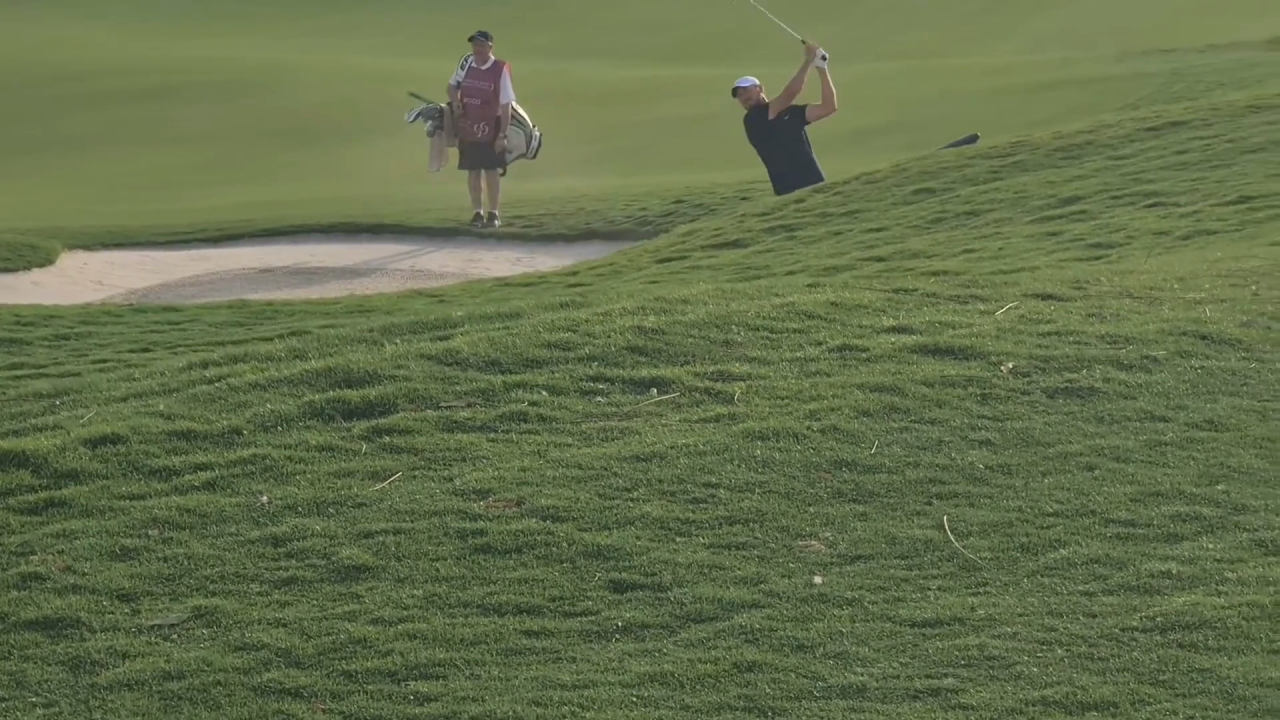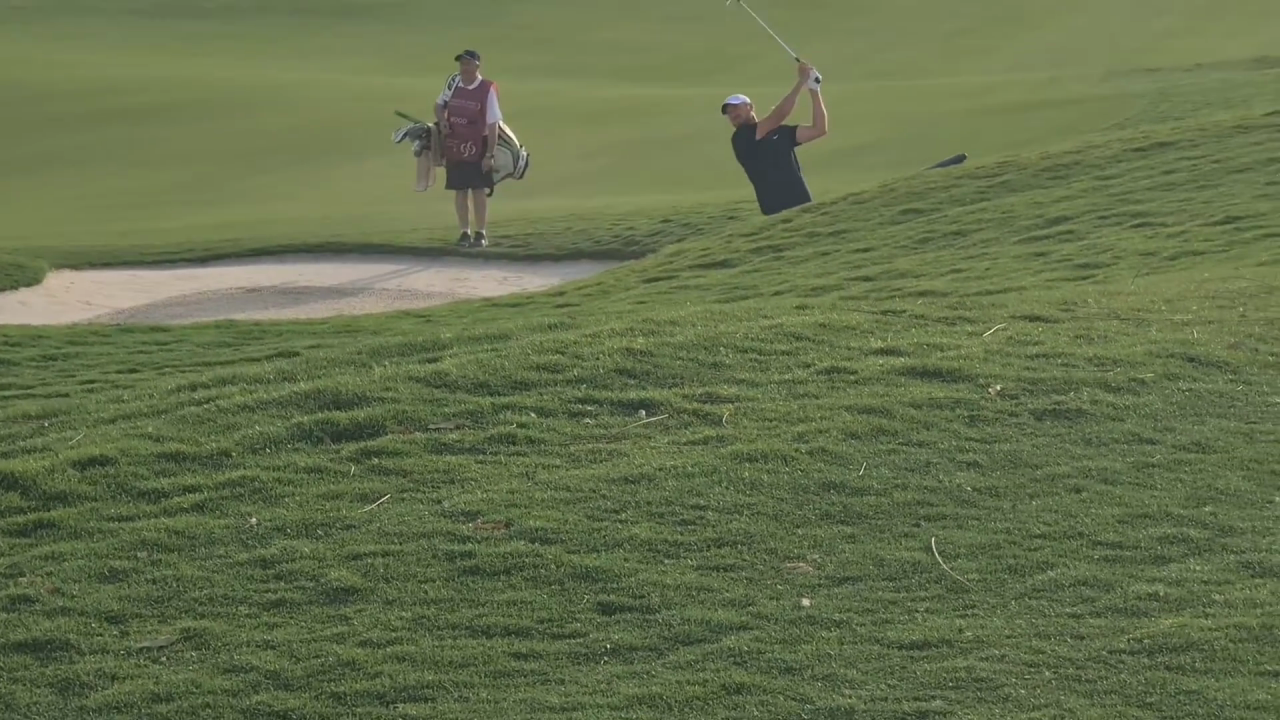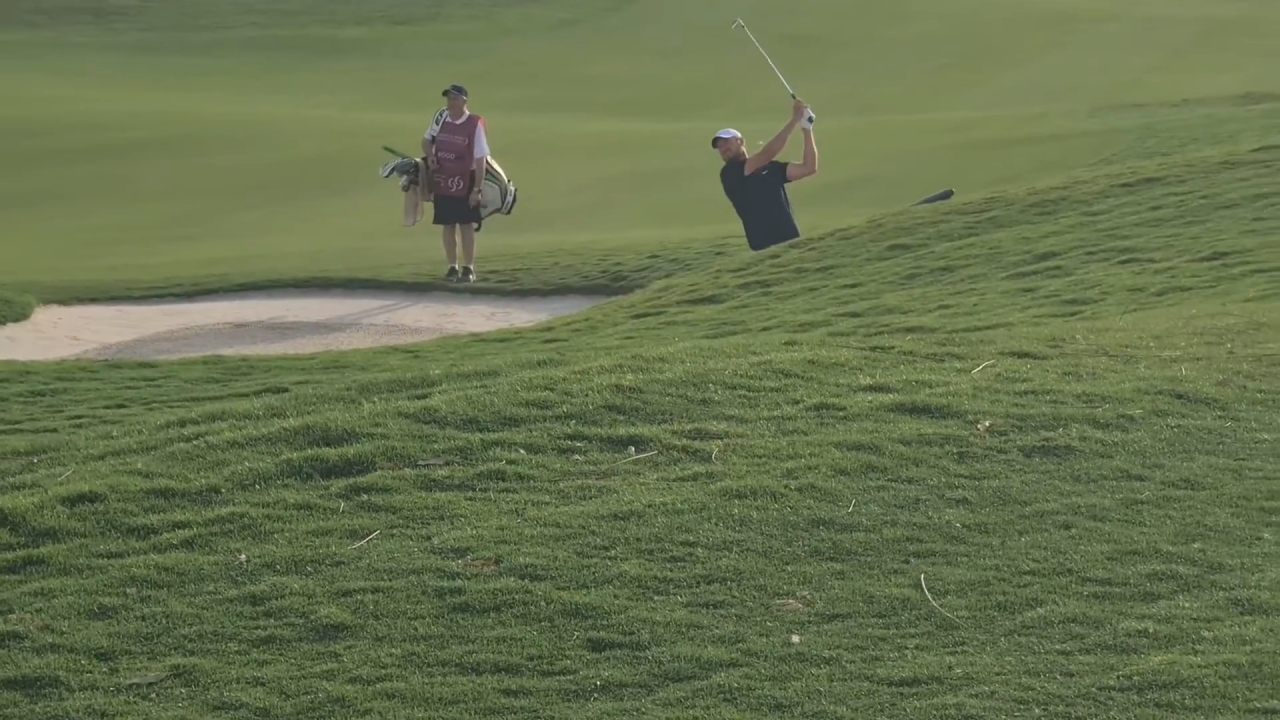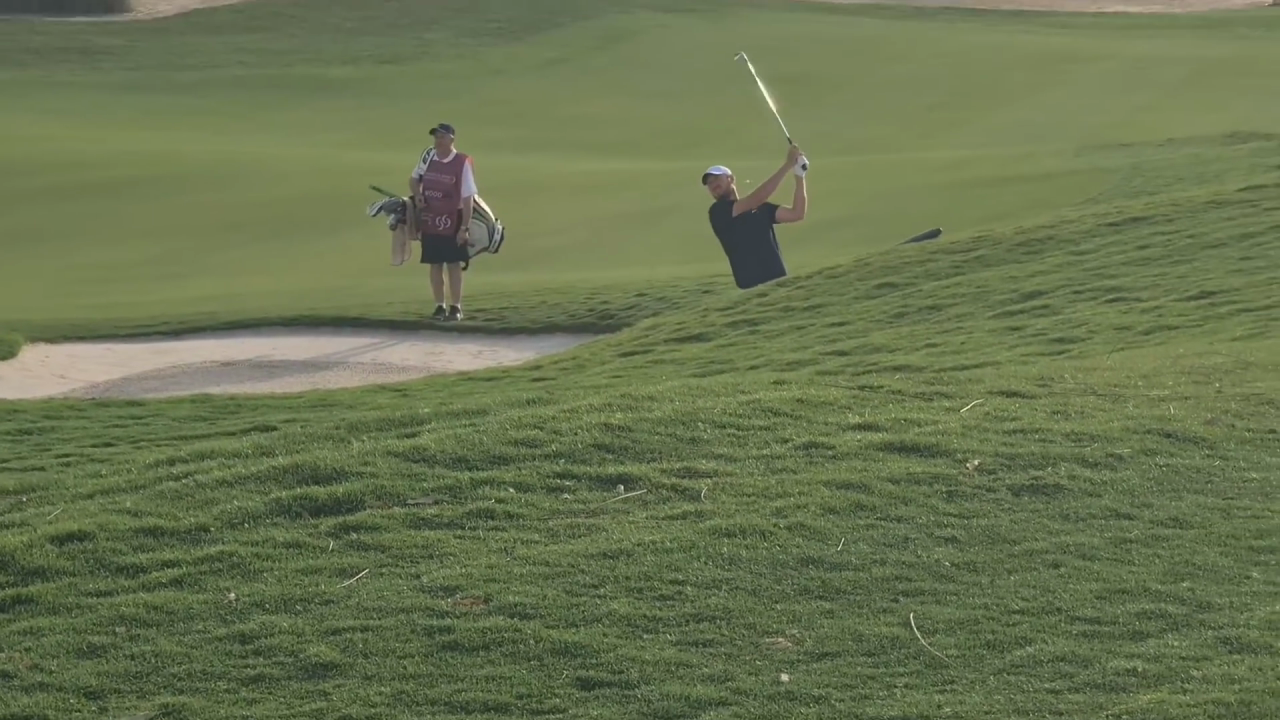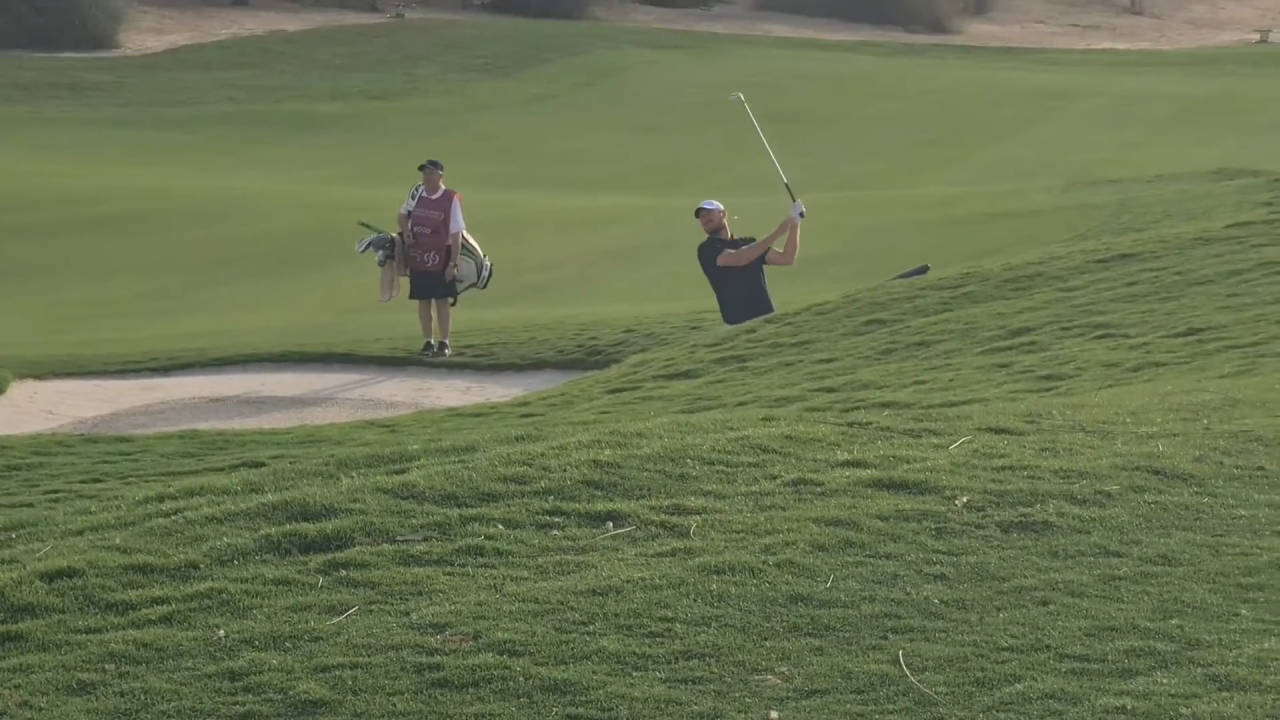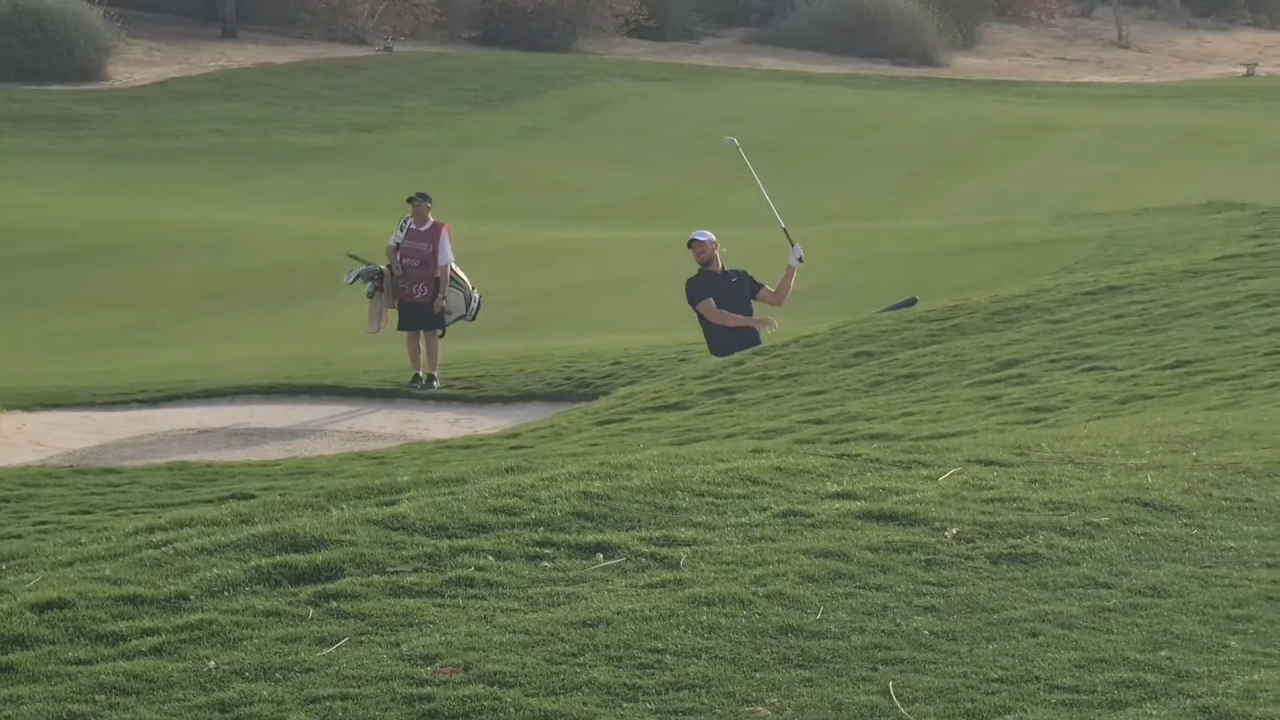
dt=0.2s
person 1, frame 1
left shoulder: (501, 69)
right shoulder: (466, 62)
left elbow: (506, 104)
right elbow: (452, 85)
left wrist: (502, 134)
right wrist: (455, 101)
left hip: (490, 127)
right hip: (467, 127)
left knee: (491, 172)
right knee: (473, 171)
left ankle: (494, 214)
right ankle: (478, 212)
person 1, frame 2
left shoulder: (487, 89)
right shoulder: (453, 82)
left elbow: (493, 124)
right elbow: (439, 104)
left wrist: (489, 154)
right wrist: (442, 120)
left hip: (476, 147)
right hip: (454, 146)
left knee: (478, 191)
right knee: (460, 191)
left ankle: (481, 233)
right ankle: (465, 232)
person 1, frame 3
left shoulder: (475, 124)
right shoulder: (441, 118)
left elbow: (480, 159)
right elbow: (427, 139)
left wrist: (477, 189)
right wrist: (429, 155)
left hip: (464, 182)
right hip: (442, 181)
left knee: (466, 226)
right knee: (447, 226)
left ankle: (468, 268)
right ankle: (453, 267)
person 1, frame 4
left shoulder: (463, 162)
right shoulder: (428, 156)
left elbow: (467, 197)
right elbow: (414, 179)
left wrist: (464, 227)
right wrist: (417, 194)
left hip: (451, 221)
right hip: (429, 220)
left knee: (453, 265)
right knee: (435, 265)
left ankle: (456, 307)
right ankle: (440, 306)
person 1, frame 5
left shoulder: (451, 199)
right shoulder: (417, 192)
left elbow: (456, 233)
right elbow: (403, 215)
left wrist: (453, 263)
right wrist: (405, 230)
left hip: (440, 257)
right hip: (417, 256)
left knee: (442, 301)
right knee: (423, 301)
left ankle: (444, 343)
right ankle: (428, 342)
person 1, frame 6
left shoulder: (439, 231)
right shoulder: (405, 224)
left elbow: (444, 265)
right elbow: (391, 246)
left wrist: (441, 295)
right wrist: (394, 263)
left hip: (428, 289)
right hip: (406, 288)
left knee: (430, 333)
right knee: (411, 332)
left ankle: (432, 375)
right ankle: (416, 374)
